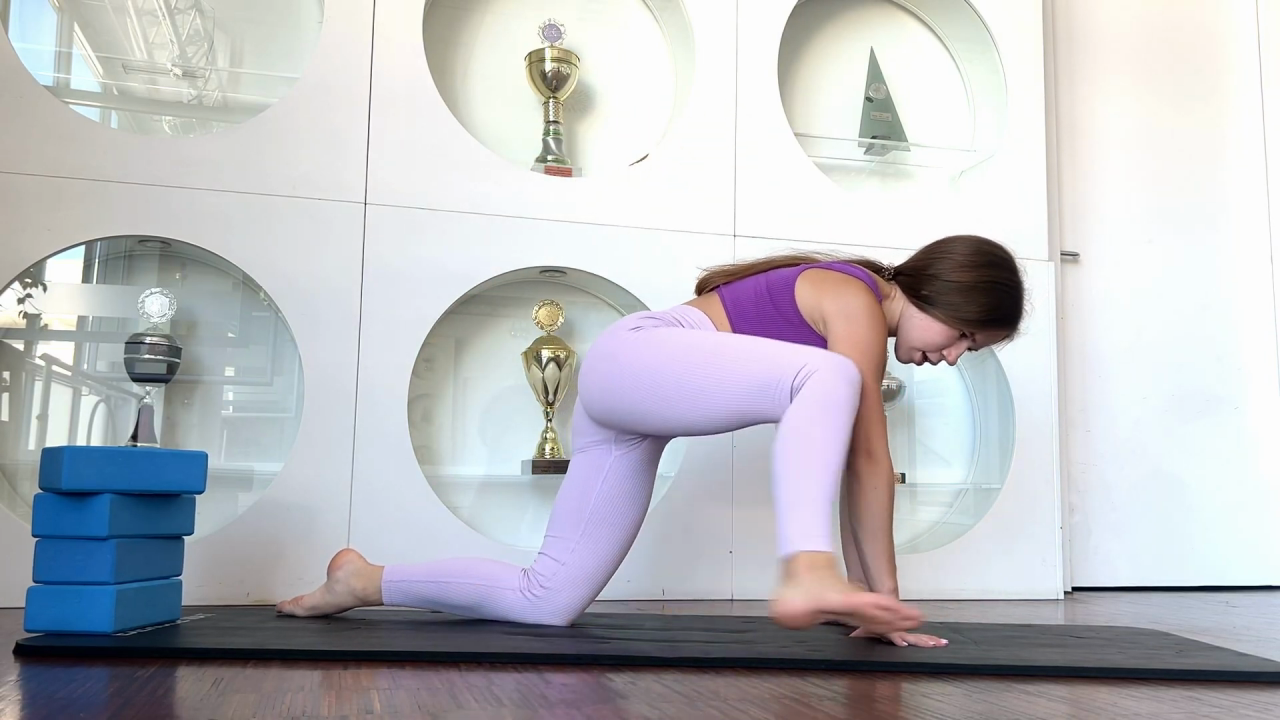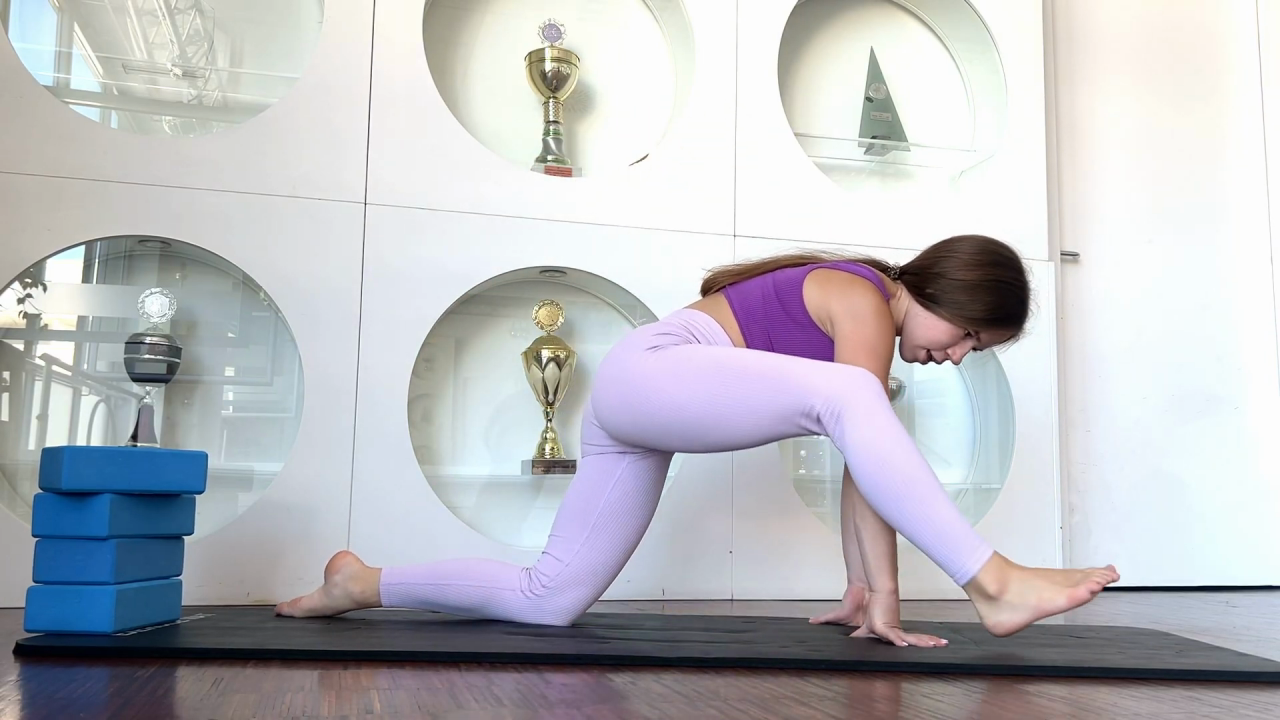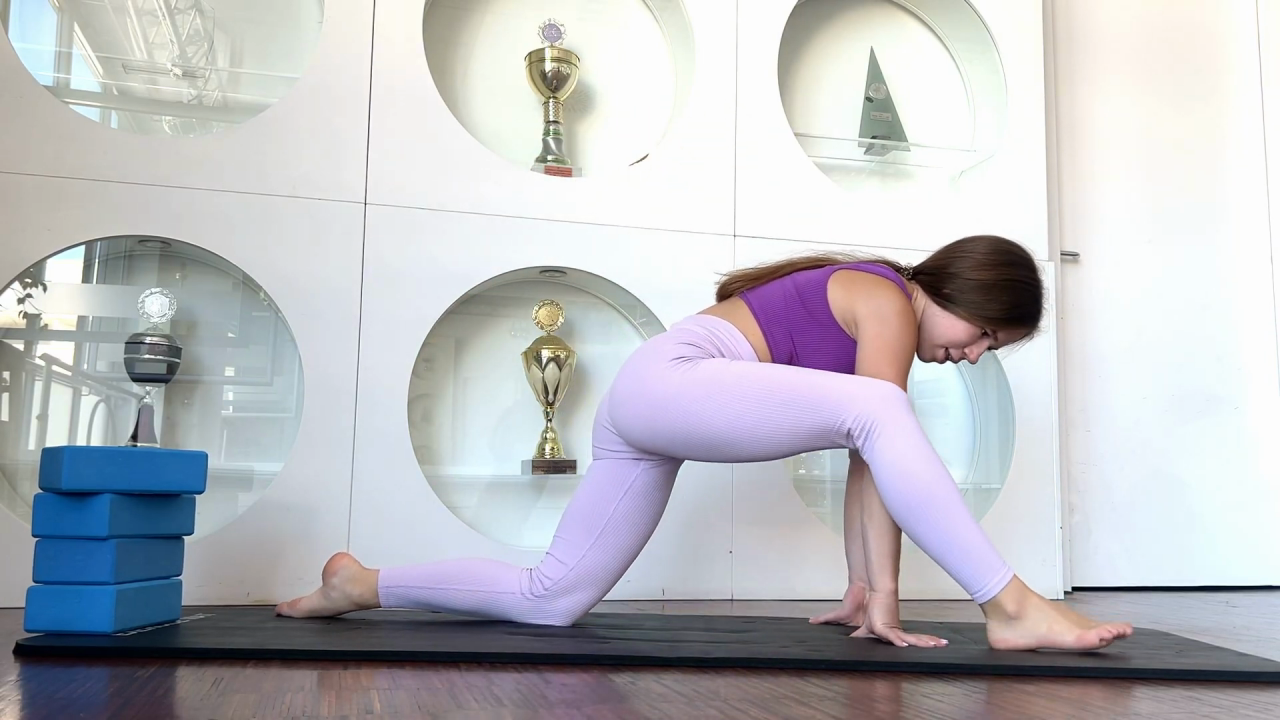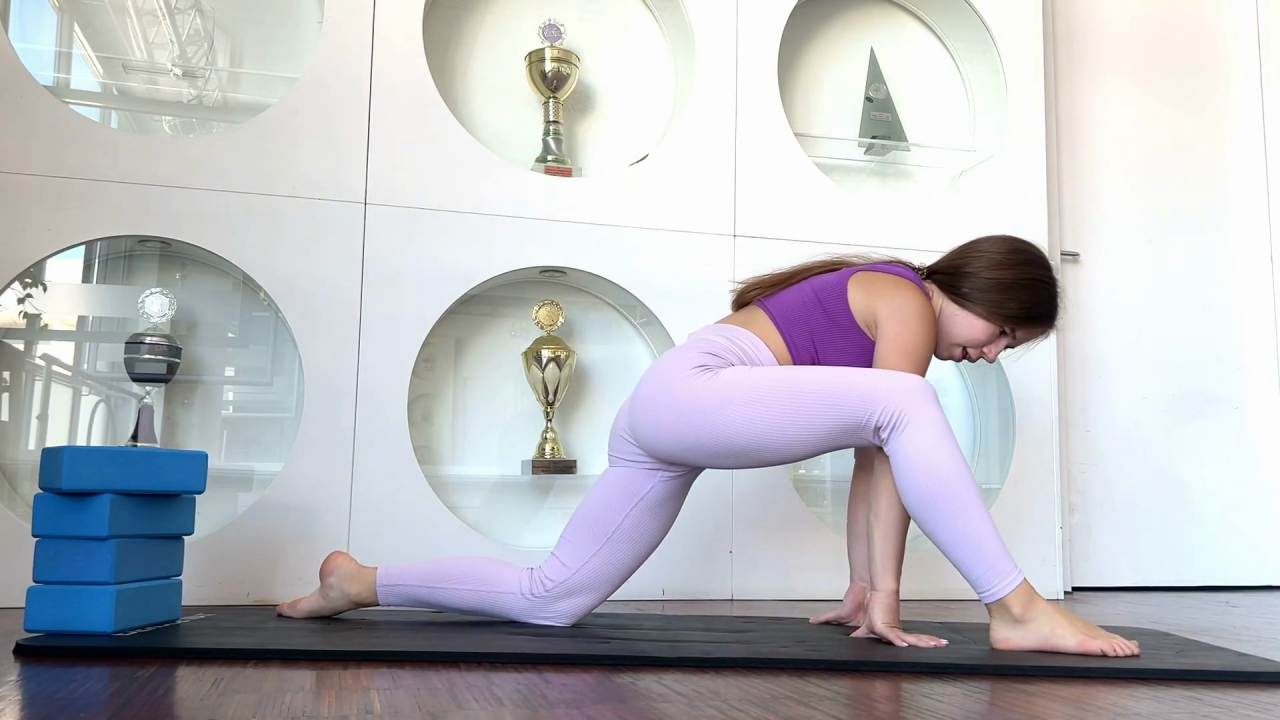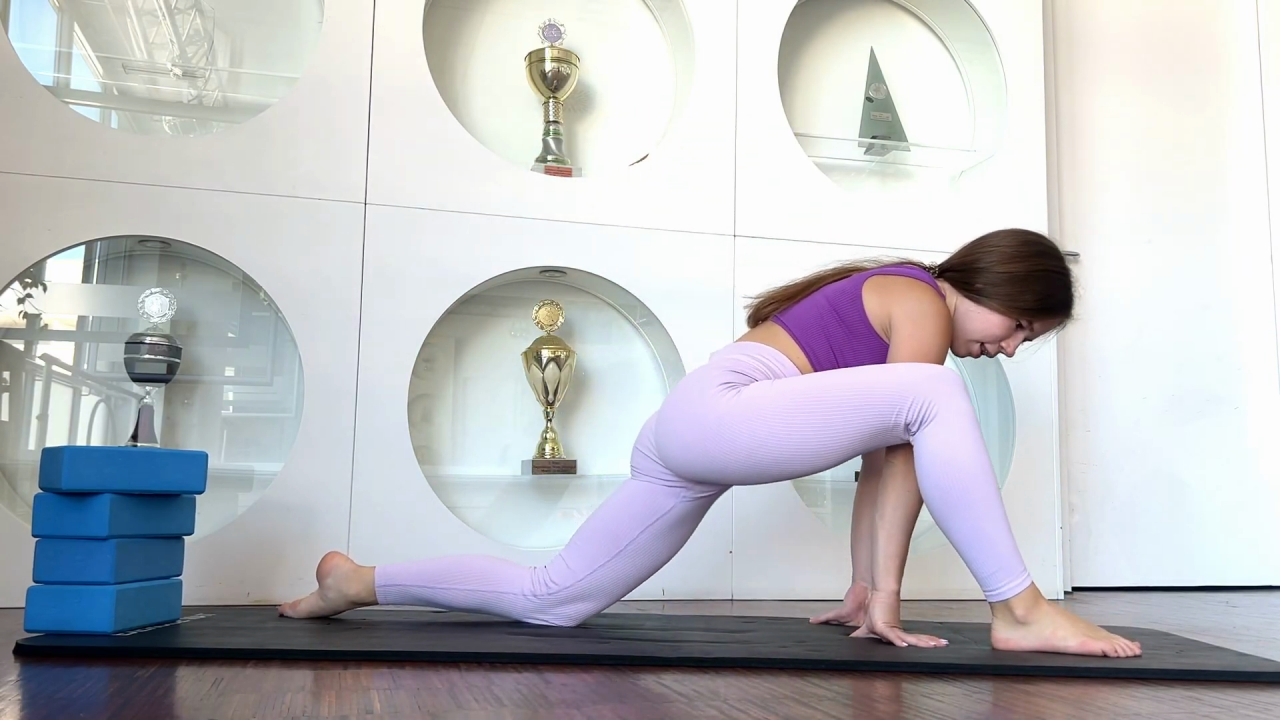
dt=0.2s
person 1, frame 1
left shoulder: (857, 314)
right shoulder: (856, 301)
left elbow: (851, 463)
right elbow: (869, 456)
left wrist: (869, 592)
right wrist: (885, 589)
left hip: (628, 407)
right hip: (630, 357)
left knee: (547, 602)
right knee: (825, 380)
left ankle: (362, 582)
right ankle: (802, 569)
person 1, frame 2
left shoulder: (867, 320)
right shoulder: (862, 302)
left elbow: (867, 459)
right elbow: (857, 414)
left wrist: (868, 592)
right wrist: (881, 593)
left hip: (638, 410)
right hip: (646, 369)
left knee: (550, 600)
right knee: (841, 395)
left ankle: (363, 584)
right ankle: (993, 586)
person 1, frame 3
left shoulder: (867, 303)
right shoulder: (888, 303)
left elbow: (870, 466)
right elbow: (881, 433)
left wrist: (865, 591)
right wrist: (885, 596)
left hip: (647, 411)
right hip: (665, 381)
left knee: (551, 600)
right knee: (872, 413)
left ankle: (361, 585)
right ankle: (1012, 607)
person 1, frame 4
left shoulder: (881, 304)
right shoulder: (909, 303)
left elbow: (875, 461)
right elbow: (898, 440)
left wrist: (865, 591)
right wrist: (884, 595)
left hip: (665, 416)
right hip: (686, 394)
left knee: (550, 601)
right knee: (903, 405)
left ankle: (358, 582)
right ankle: (1017, 609)
person 1, frame 5
left shoulder: (891, 302)
right shoulder: (922, 303)
left elbow: (884, 457)
right elbow: (904, 462)
left wrist: (867, 591)
right wrist: (885, 596)
left hip: (688, 433)
right hip: (712, 414)
left knee: (553, 602)
right knee: (935, 394)
left ankle: (357, 582)
right ankle: (1020, 611)
